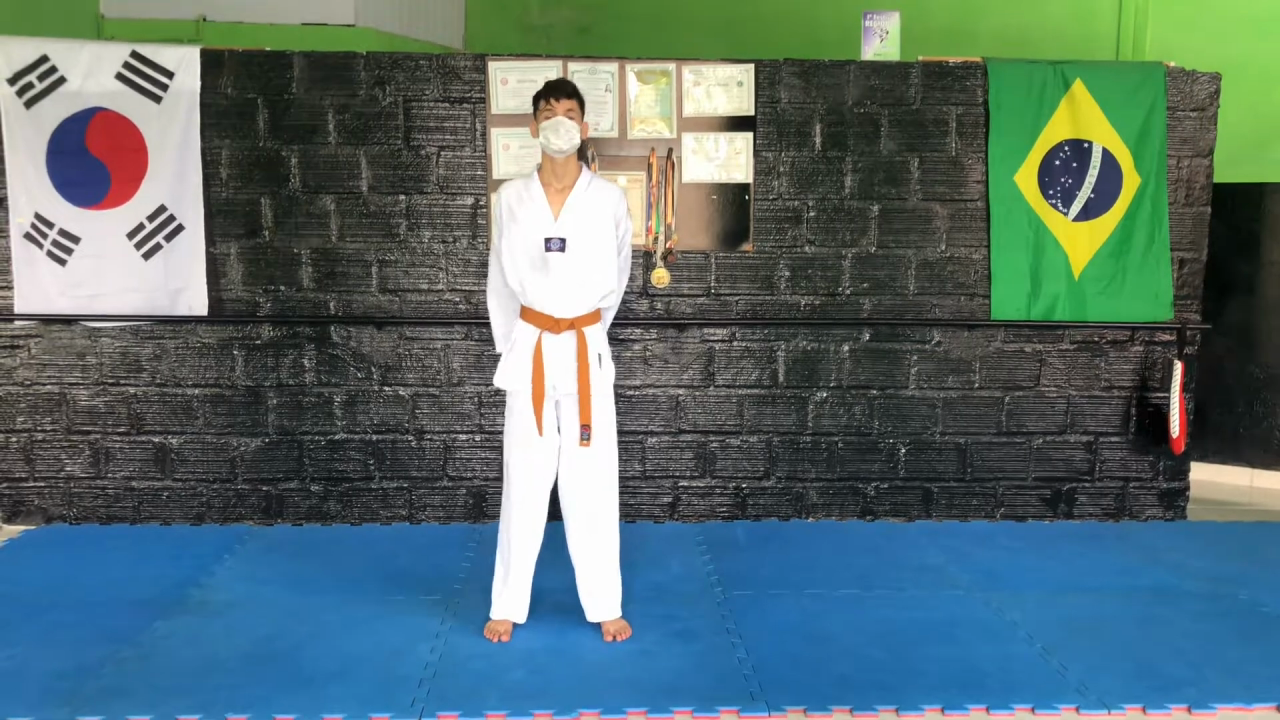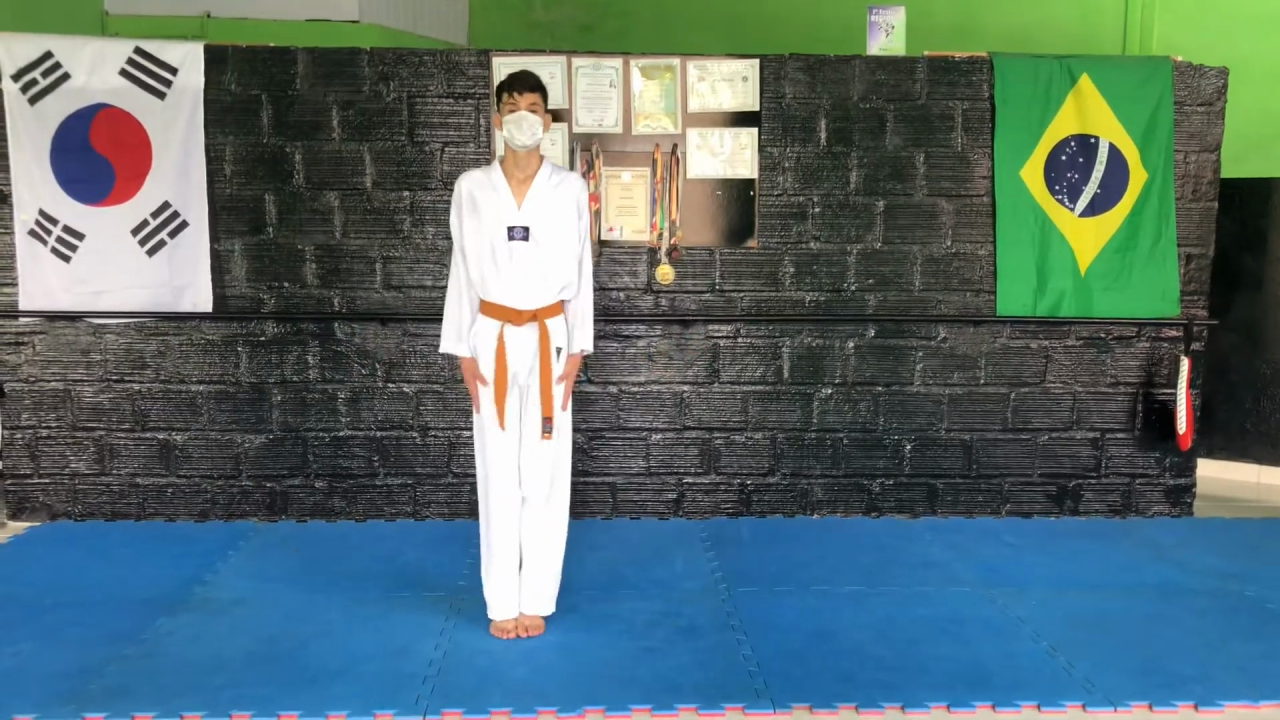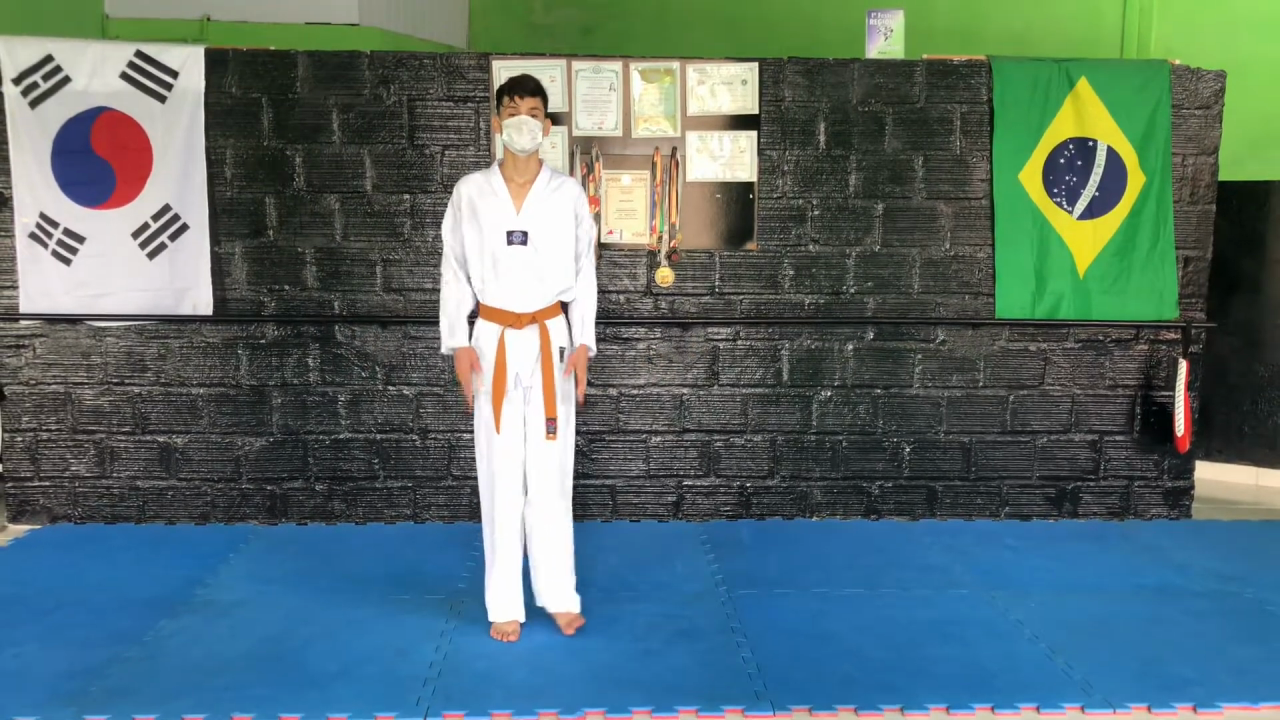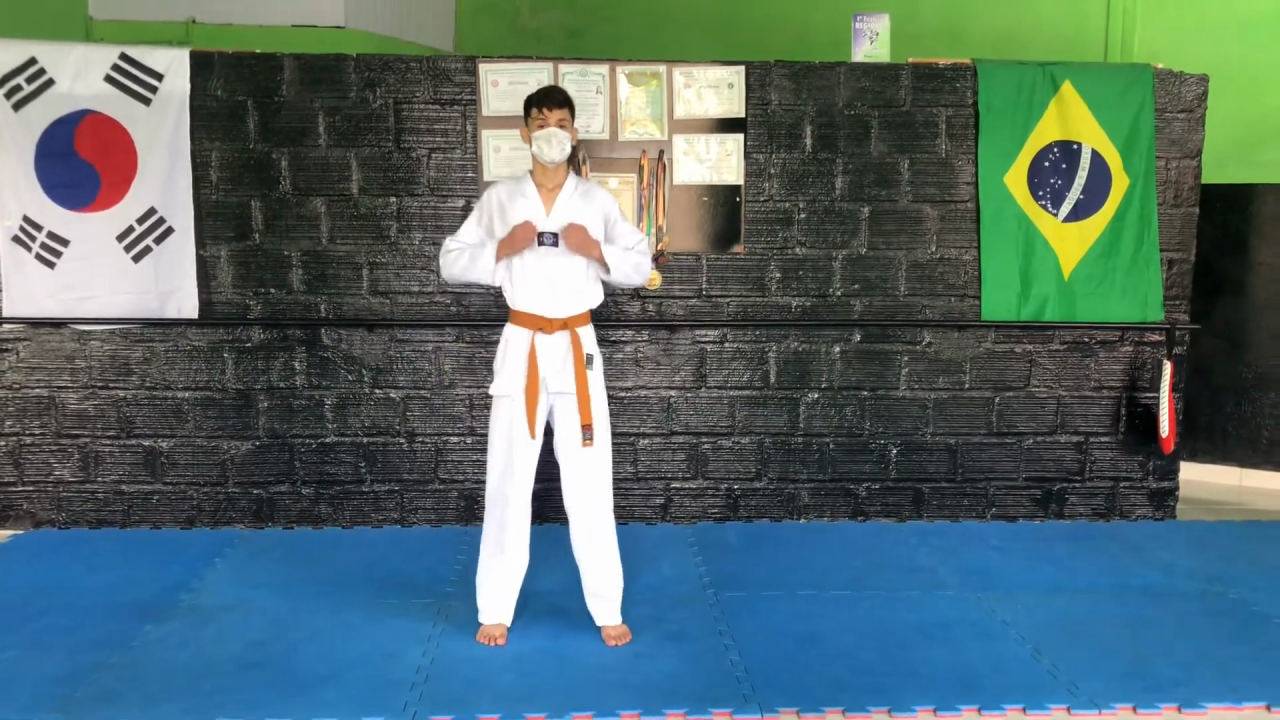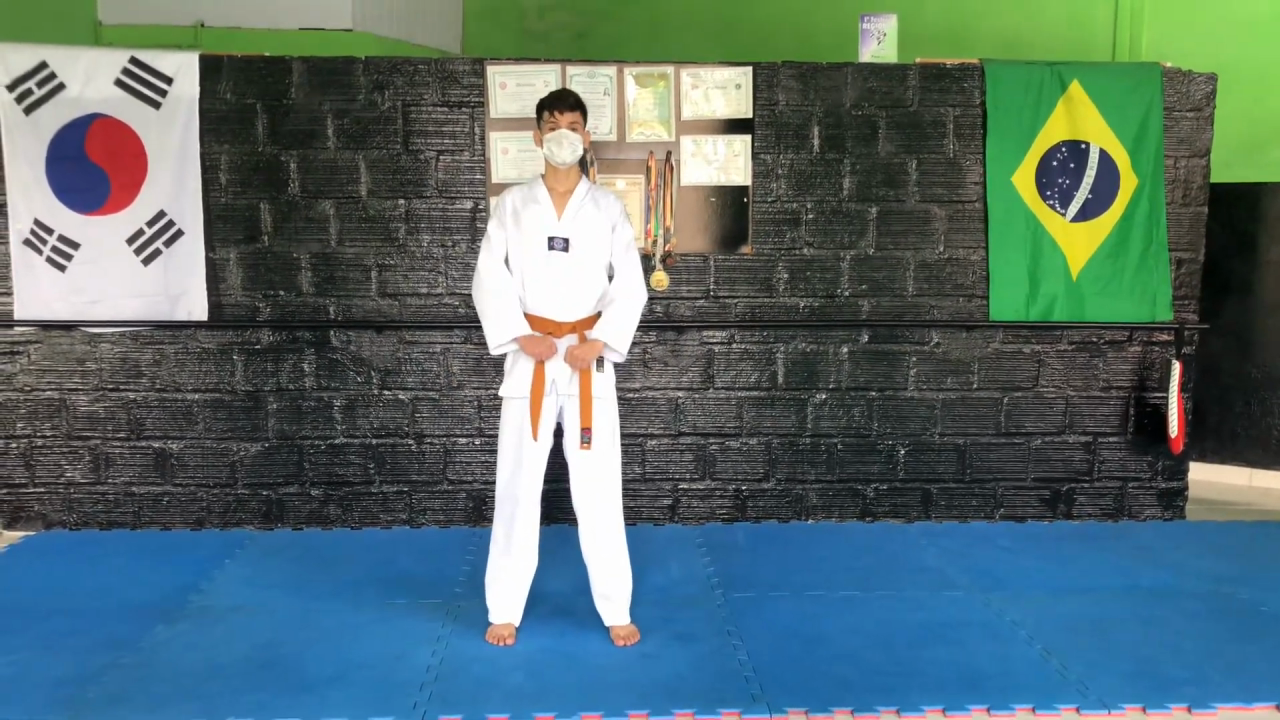
dt=1s
person 1, frame 1
left shoulder: (607, 196)
right shoulder: (510, 198)
left elbow: (615, 275)
right elbow: (501, 280)
left wrist: (584, 332)
right wrist: (510, 346)
left hip: (584, 349)
right hip: (529, 349)
left knee: (591, 483)
right knee: (524, 481)
left ankle: (604, 606)
right ankle: (507, 606)
person 1, frame 2
left shoulder: (570, 188)
right shoulder: (471, 187)
left elbow: (581, 273)
right elbow: (463, 273)
left wrist: (578, 350)
right wrist: (463, 352)
left hip: (550, 341)
right hip: (492, 339)
left knee: (545, 477)
right knee: (498, 475)
left ankle: (535, 601)
right ankle: (502, 603)
person 1, frame 3
left shoulder: (568, 192)
right shoulder: (470, 191)
left elbow: (584, 268)
right elbow: (454, 269)
left wrist: (583, 340)
right wrist: (459, 341)
left hip: (550, 340)
right hip: (492, 343)
left knee: (550, 477)
right knee: (500, 478)
left ankle: (559, 595)
right ankle: (504, 605)
person 1, frame 4
left shoulder: (597, 200)
right shoulder: (499, 197)
left elbow: (640, 264)
right elbow: (451, 261)
left wrist: (598, 251)
right wrist: (502, 249)
left hip: (578, 348)
right hip: (522, 348)
left knee: (590, 482)
right knee: (509, 481)
left ankle: (607, 609)
right ankle: (496, 609)
person 1, frame 5
left shoulder: (607, 207)
right shoulder: (512, 203)
left elbow: (630, 285)
right elbow: (489, 280)
left wrist: (600, 341)
right wrist: (520, 337)
left hip: (590, 353)
right hip: (529, 354)
left knee: (598, 485)
right knee: (517, 483)
left ankle: (616, 609)
right ankle: (505, 609)
